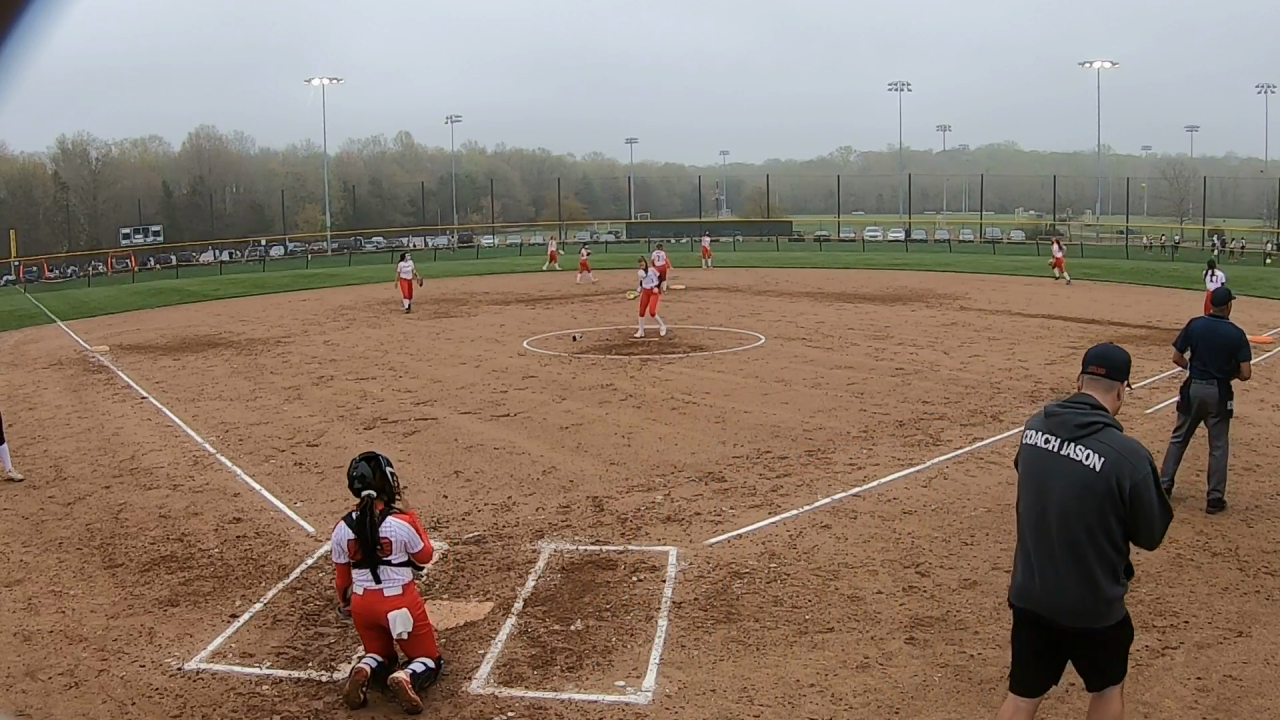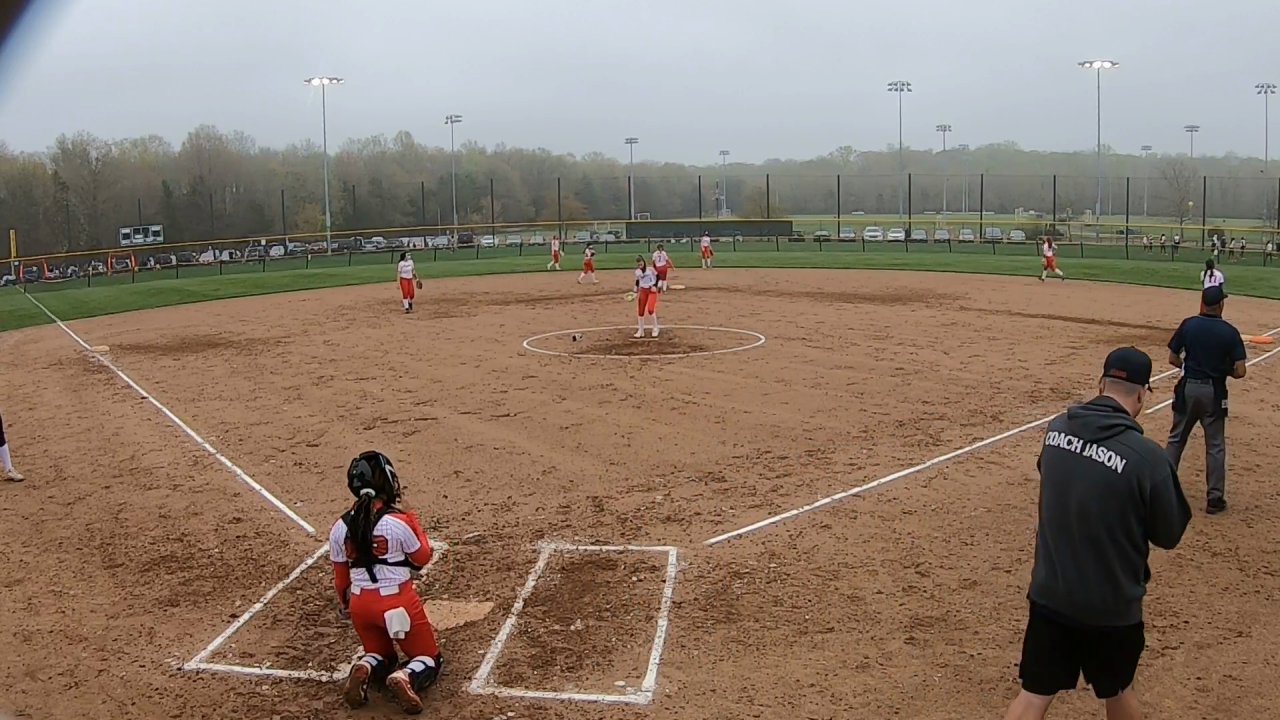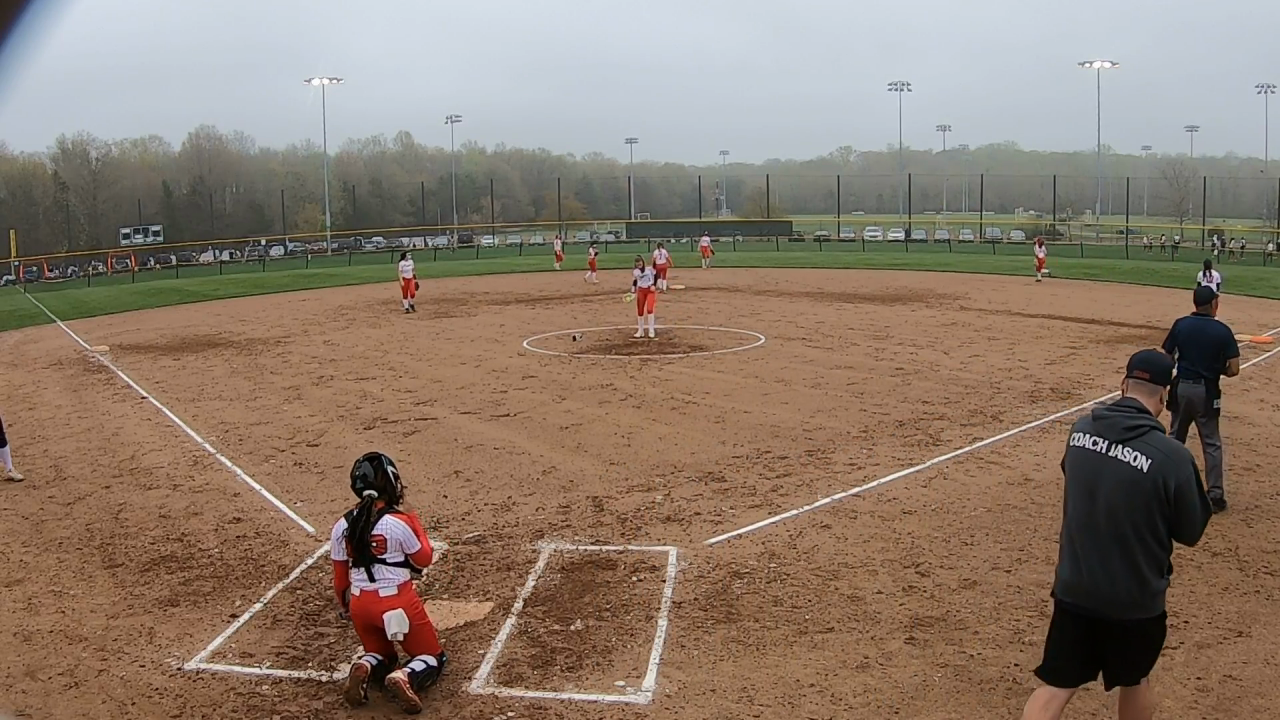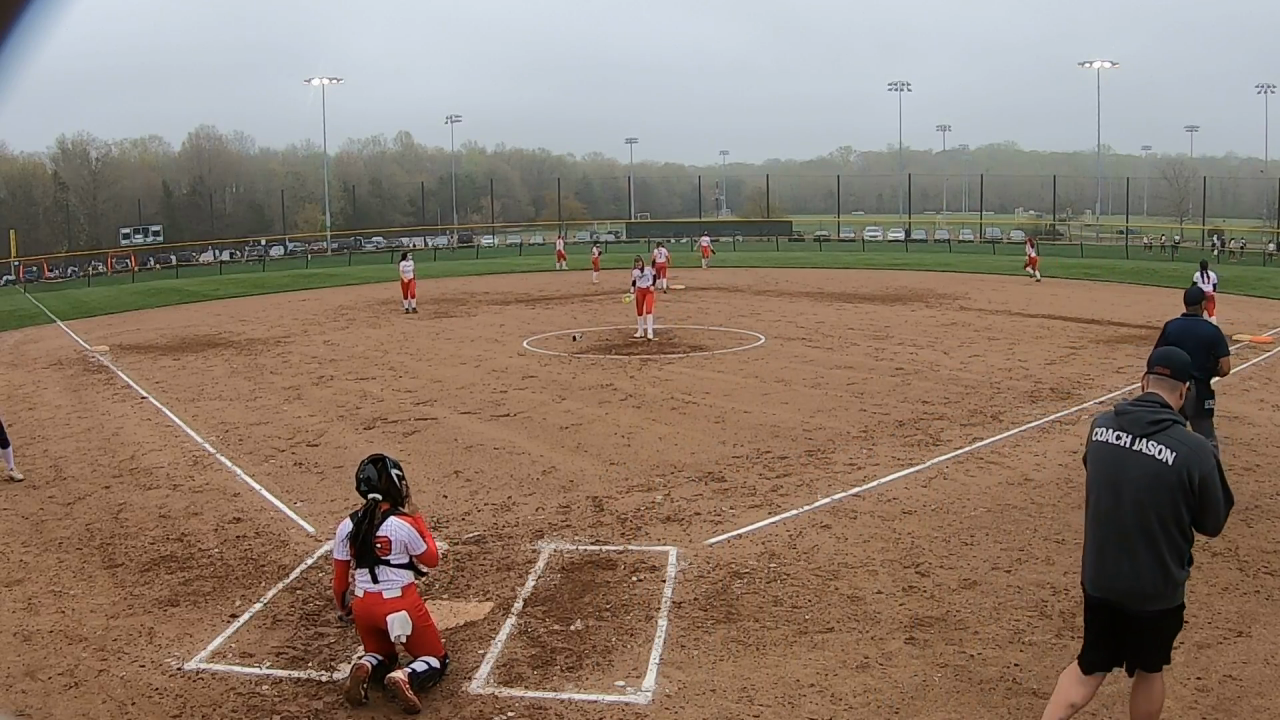
dt=0.1s
person 1, frame 1
left shoulder: (1034, 427)
right shoulder: (1128, 455)
right elbow: (1151, 534)
left hip: (1030, 593)
right hip: (1093, 606)
right knee: (1108, 687)
person 1, frame 2
left shoulder: (1057, 429)
right shoulder: (1148, 457)
right elbow: (1170, 534)
left hip: (1050, 591)
right hip: (1111, 603)
right knee: (1118, 689)
person 1, frame 3
left shoulder: (1080, 429)
right shoulder: (1171, 456)
right elbow: (1191, 531)
left hip: (1074, 587)
right hip: (1135, 597)
left knee: (1055, 686)
right knee: (1133, 681)
person 1, frame 4
left shoulder: (1101, 425)
right shoulder: (1193, 449)
right elbow: (1212, 522)
left hip: (1099, 574)
right hip: (1156, 587)
left knee: (1089, 665)
right knee: (1147, 671)
person 2, frame 1
left shoulder: (342, 529)
right shoulder: (401, 523)
left elbow: (342, 578)
right elbow: (425, 556)
left wrist: (344, 602)
left hip: (363, 604)
right hip: (400, 602)
left knee: (380, 655)
right knee: (429, 660)
left ankle: (364, 671)
right ankle: (406, 678)
person 2, frame 2
left shoulder: (340, 527)
right shoulder: (398, 522)
left elbow: (341, 578)
right elbow: (423, 557)
left wrist: (345, 604)
left hip: (361, 603)
right hip: (399, 602)
left knee: (381, 657)
right knee: (429, 658)
left ankle: (365, 669)
right ankle: (405, 677)
person 2, frame 3
left shoulder: (342, 526)
right shoulder: (399, 522)
left elbow: (340, 578)
right elbow: (424, 560)
left wrist: (344, 606)
left hip: (361, 604)
right hip: (398, 603)
left knee: (380, 655)
right knee: (432, 657)
left ankle: (365, 668)
right ankle: (404, 677)
person 2, frame 4
left shoulder: (347, 526)
right shoulder: (403, 524)
left elbow: (340, 578)
right elbow: (431, 560)
left wrist: (342, 606)
right wrist: (415, 517)
left hip: (364, 604)
right hip: (401, 604)
left knee: (381, 656)
right knee: (436, 660)
left ankle: (364, 668)
right ankle: (404, 677)
person 3, frame 1
left shoulder: (1195, 324)
right shoulder: (1236, 334)
left elbow: (1177, 358)
right elbow: (1245, 374)
right wrist: (1230, 373)
left hip: (1193, 389)
right hip: (1218, 393)
left knee: (1179, 438)
right knee: (1218, 446)
left ankle: (1165, 485)
right ankle: (1215, 498)
person 3, frame 2
left shoulder: (1188, 325)
right shoulder: (1230, 332)
left elbow: (1173, 359)
right elbow: (1240, 371)
right wrist: (1223, 371)
left hip: (1188, 388)
right hip: (1213, 392)
left knee: (1176, 438)
right knee: (1216, 445)
right ankle: (1215, 497)
person 3, frame 3
left shoulder: (1180, 325)
right shoulder: (1222, 331)
right elbow: (1233, 369)
right wrist: (1216, 370)
left hip: (1182, 389)
right hip: (1206, 392)
left knee: (1174, 439)
right knee: (1212, 444)
right ankle: (1215, 495)
person 3, frame 4
left shoulder: (1170, 327)
right shoulder: (1211, 330)
right elbow: (1225, 368)
right wrist: (1209, 373)
right hip: (1199, 392)
right knee: (1207, 440)
